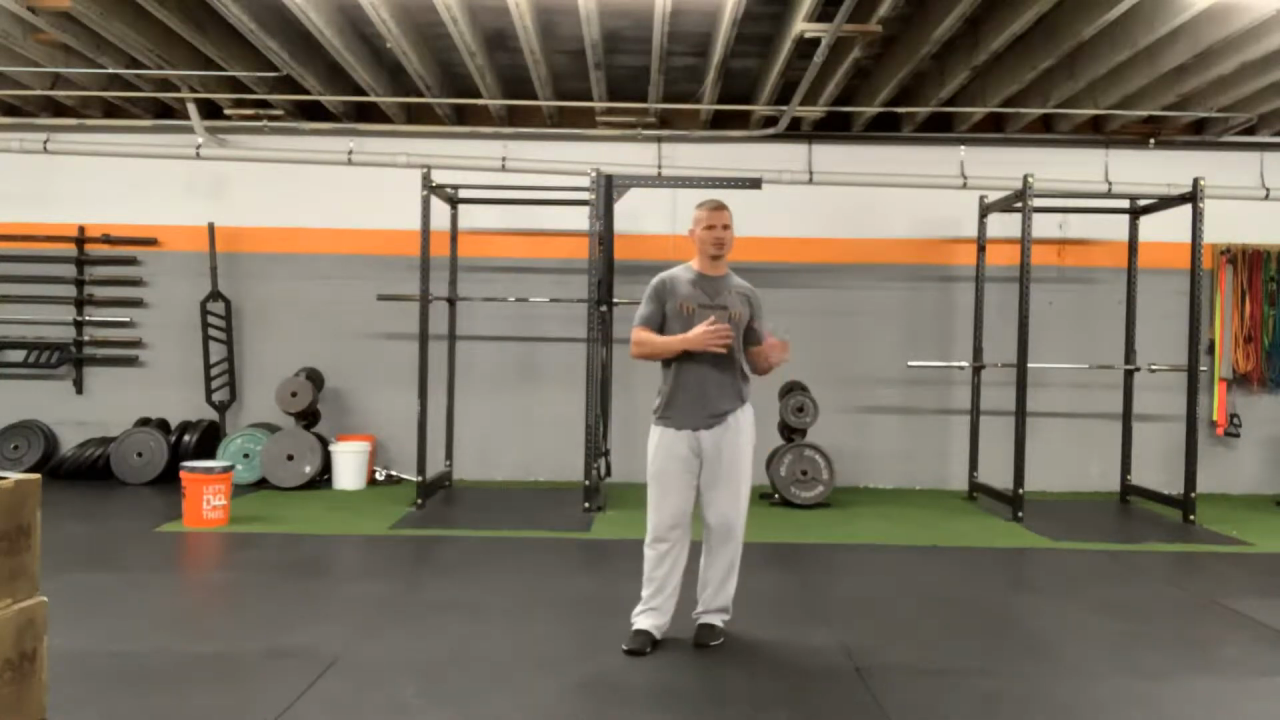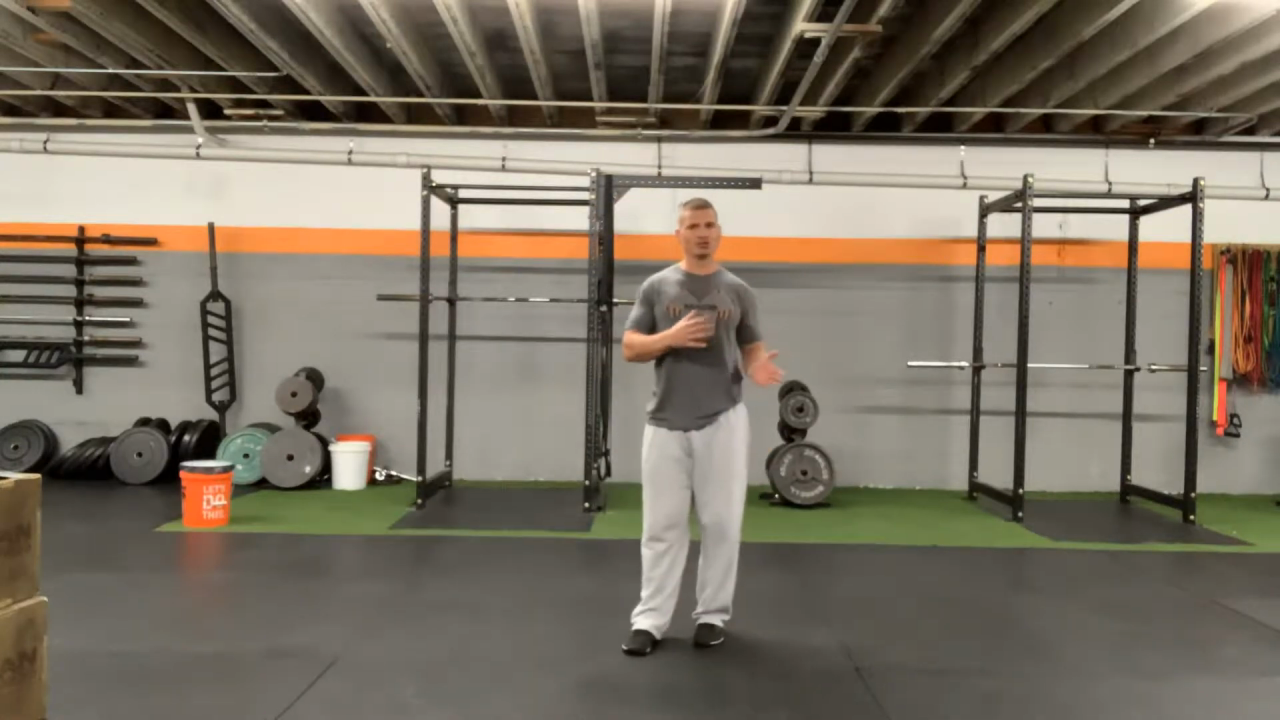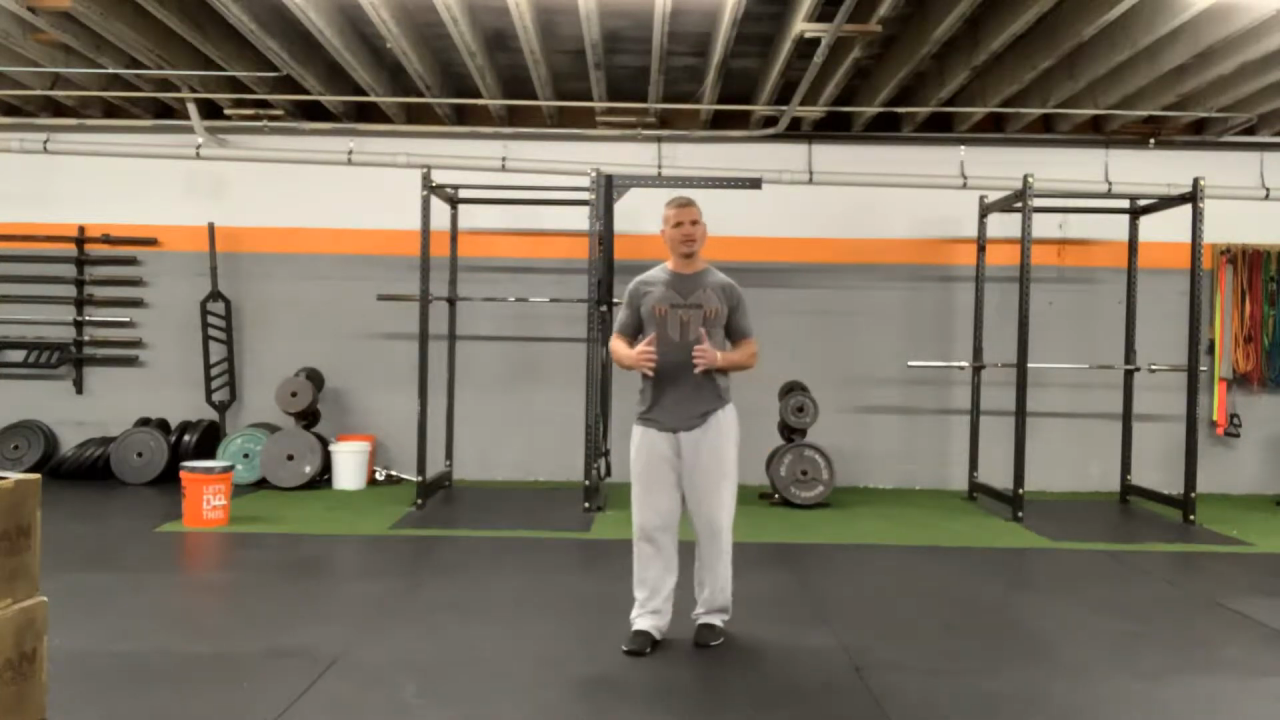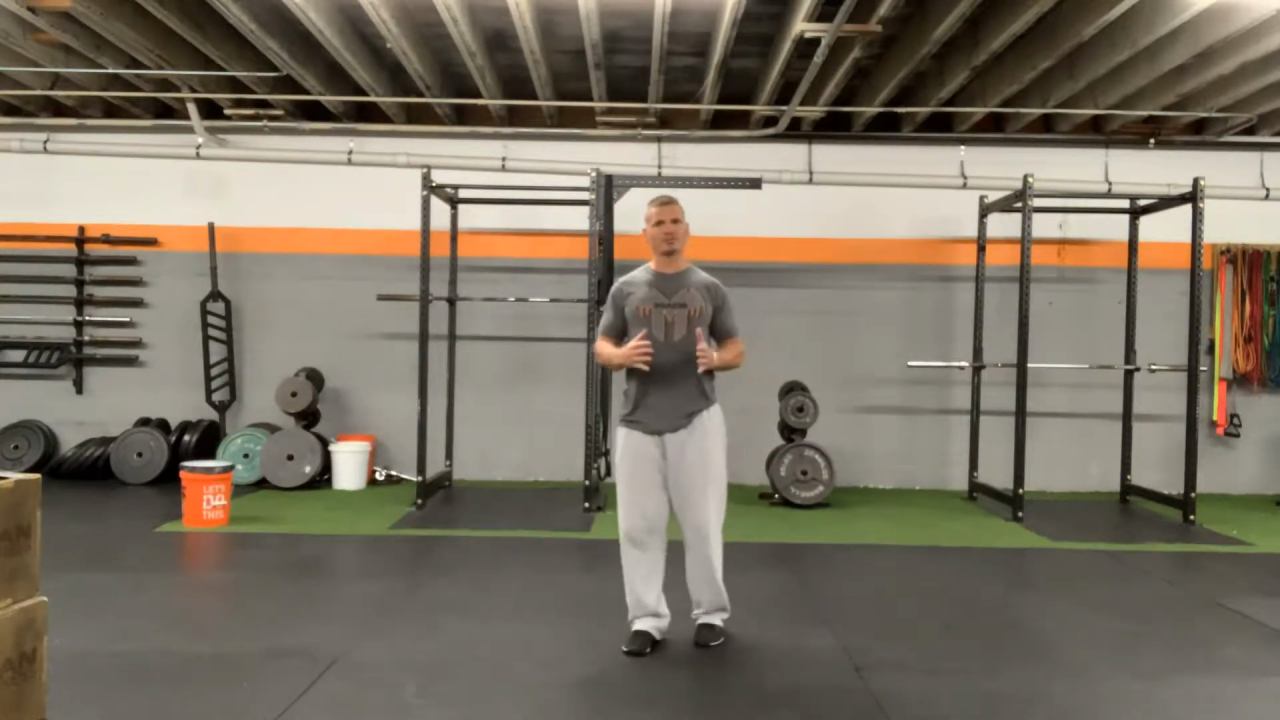
dt=0.3s
person 1, frame 1
left shoulder: (746, 294)
right shoulder: (666, 284)
left elbow: (756, 360)
right elbow: (639, 344)
left wrist: (771, 357)
right wrist: (688, 340)
left hip: (730, 421)
right hip: (674, 422)
left knee: (725, 523)
right knee: (666, 525)
left ankle: (712, 613)
right ankle: (650, 619)
person 1, frame 2
left shoulder: (738, 290)
right shoulder: (656, 286)
left elbow: (754, 348)
right elbow: (630, 345)
left wrist: (759, 368)
right wrist: (669, 338)
left hip: (722, 421)
right hip: (666, 422)
left knee: (721, 523)
right knee: (662, 525)
left ankle: (712, 614)
right ankle: (650, 618)
person 1, frame 3
left shoulder: (726, 288)
right shoulder: (642, 287)
left elbow: (748, 352)
right elbow: (617, 342)
left wrist: (719, 359)
right wrist: (631, 357)
left hip: (711, 421)
right hip: (654, 423)
left knee: (713, 524)
right knee: (652, 525)
left ankle: (712, 613)
right ankle: (648, 619)
person 1, frame 4
left shoulder: (710, 288)
right shoulder: (626, 288)
left elbow: (736, 351)
right elbow: (601, 348)
left wrist: (713, 358)
right wrist: (624, 355)
left hip: (698, 421)
right hip: (639, 424)
left knee: (703, 524)
right knee: (640, 527)
left ankle: (711, 613)
right ankle: (647, 619)
